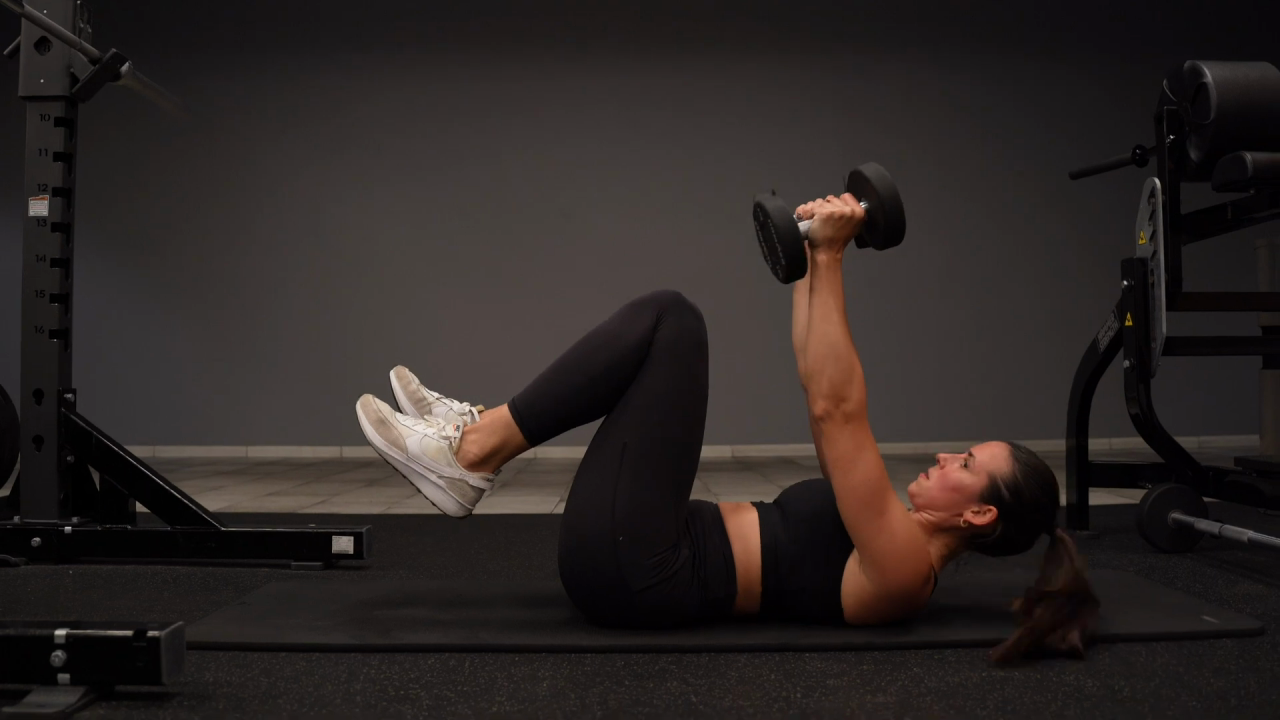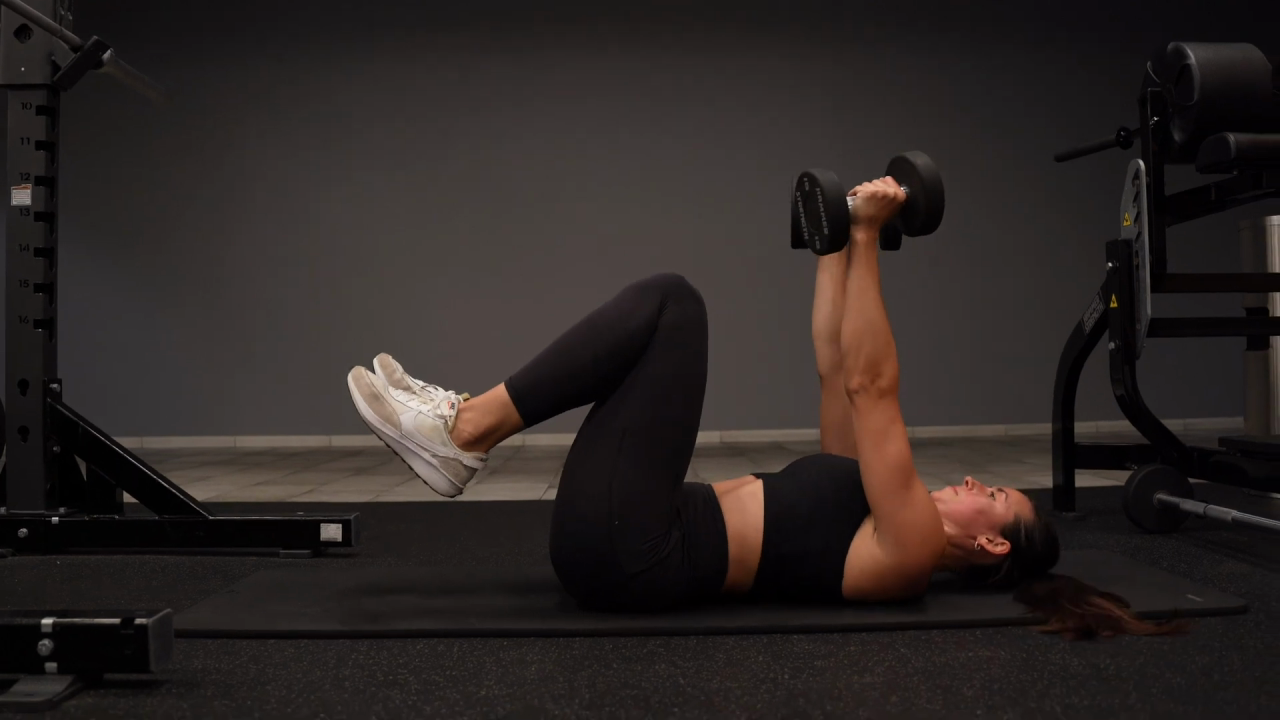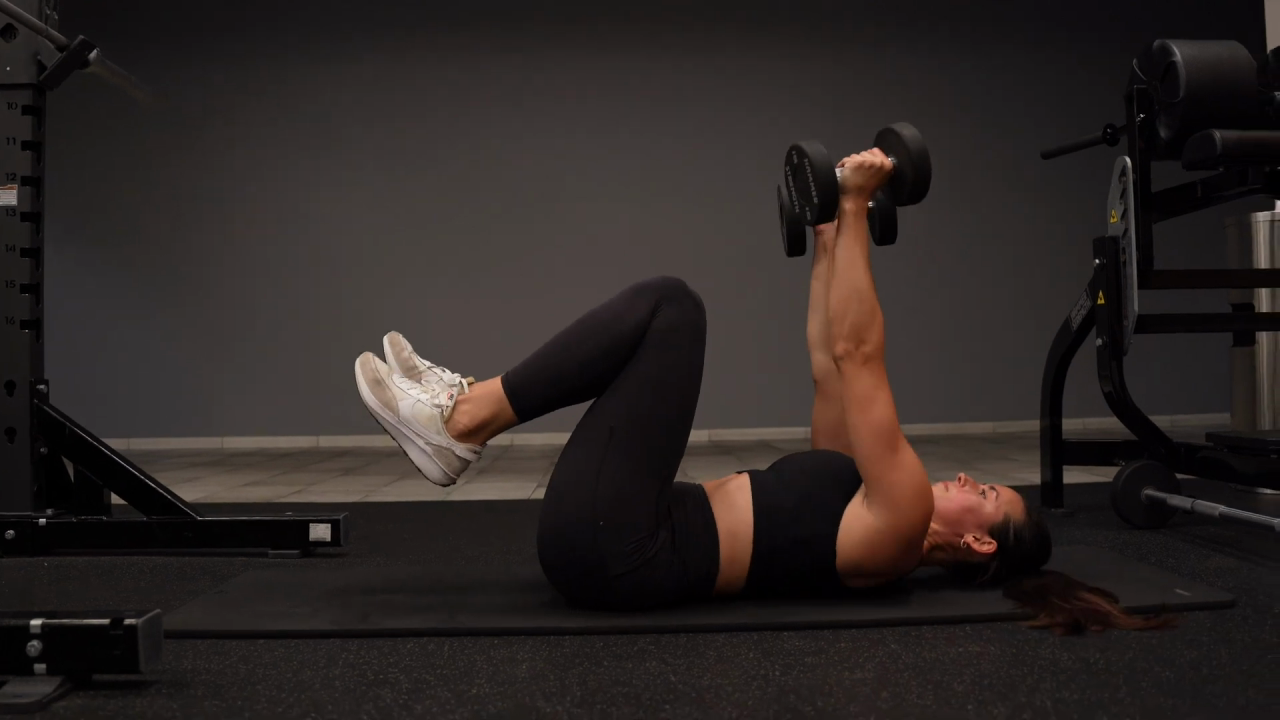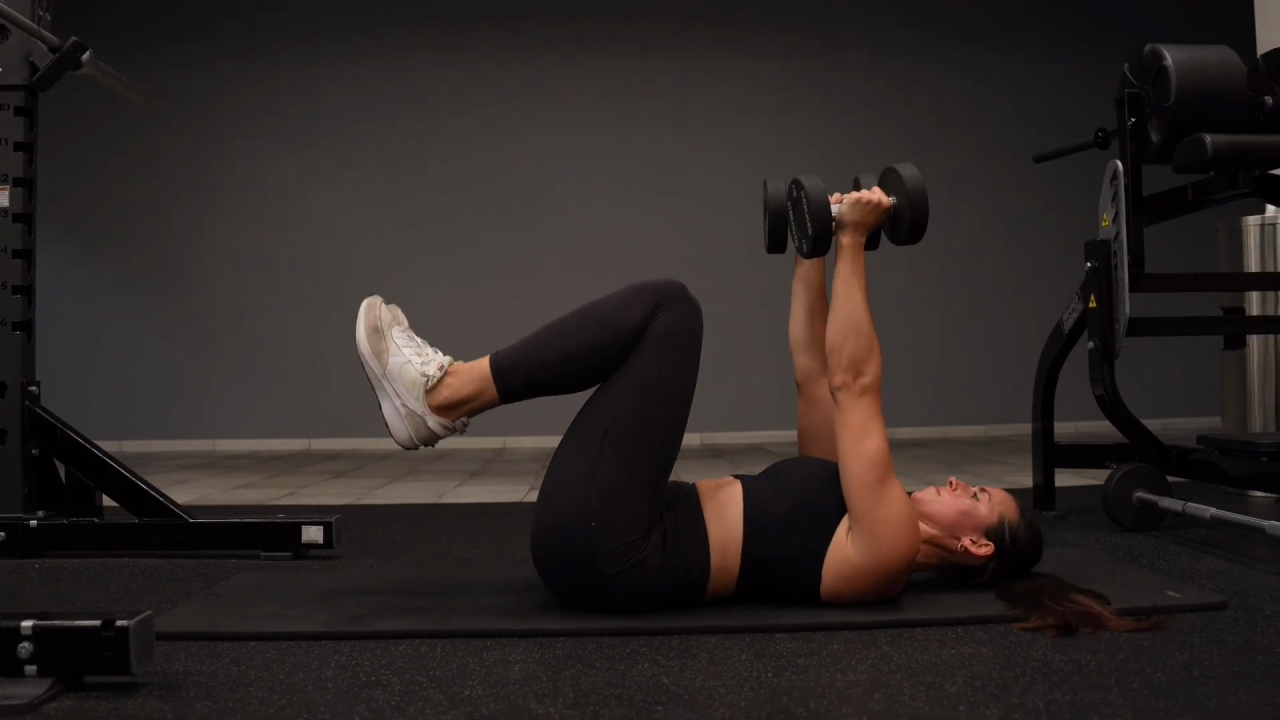
dt=0.5s
person 1, frame 1
left shoulder: (902, 569)
right shoulder: (891, 529)
left elbow: (840, 410)
right elbow: (822, 389)
left wrist: (829, 259)
right wrist: (805, 263)
left hip: (631, 571)
right hip: (640, 561)
left knee: (669, 319)
right knee: (665, 333)
left ankle: (473, 457)
right ankle: (475, 435)
person 1, frame 2
left shoulder: (912, 549)
right shoulder: (877, 513)
left elbow: (873, 386)
right elbow: (835, 368)
left wrist: (867, 237)
right wrist: (834, 241)
left hip: (626, 552)
right hip: (626, 541)
left knee: (669, 304)
right knee: (660, 320)
left ankle: (467, 433)
right ankle: (466, 424)
person 1, frame 3
left shoulder: (899, 527)
right shoulder: (866, 500)
left elbow: (861, 358)
right elbow: (828, 370)
left wrist: (855, 209)
right wrist: (828, 240)
left hip: (610, 551)
right hip: (610, 542)
left knee: (669, 305)
right knee: (661, 320)
left ankle: (462, 426)
right ankle: (466, 407)
person 1, frame 4
left shoulder: (886, 549)
right shoulder: (856, 522)
left elbow: (854, 386)
right elbow: (814, 374)
left wrist: (853, 242)
right wrist: (811, 249)
left hip: (601, 550)
right hip: (599, 539)
left knee: (667, 308)
right knee: (659, 320)
left ankle: (444, 396)
right ankle: (447, 389)
